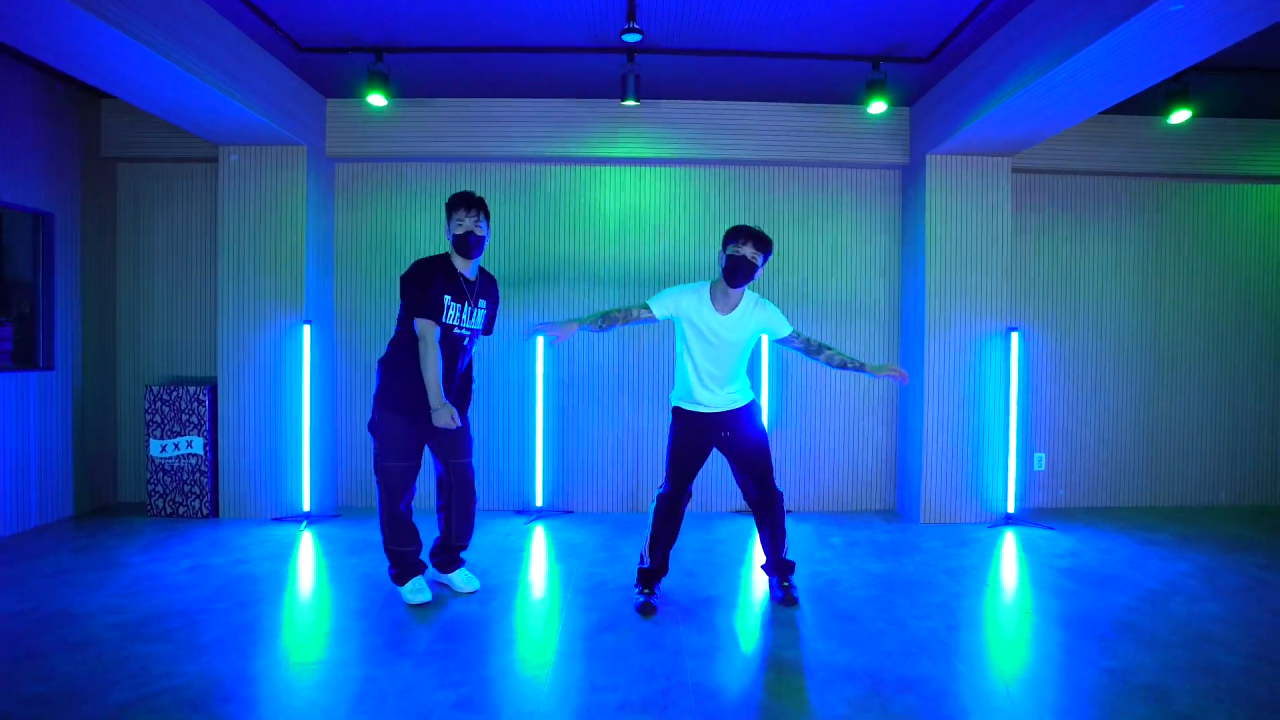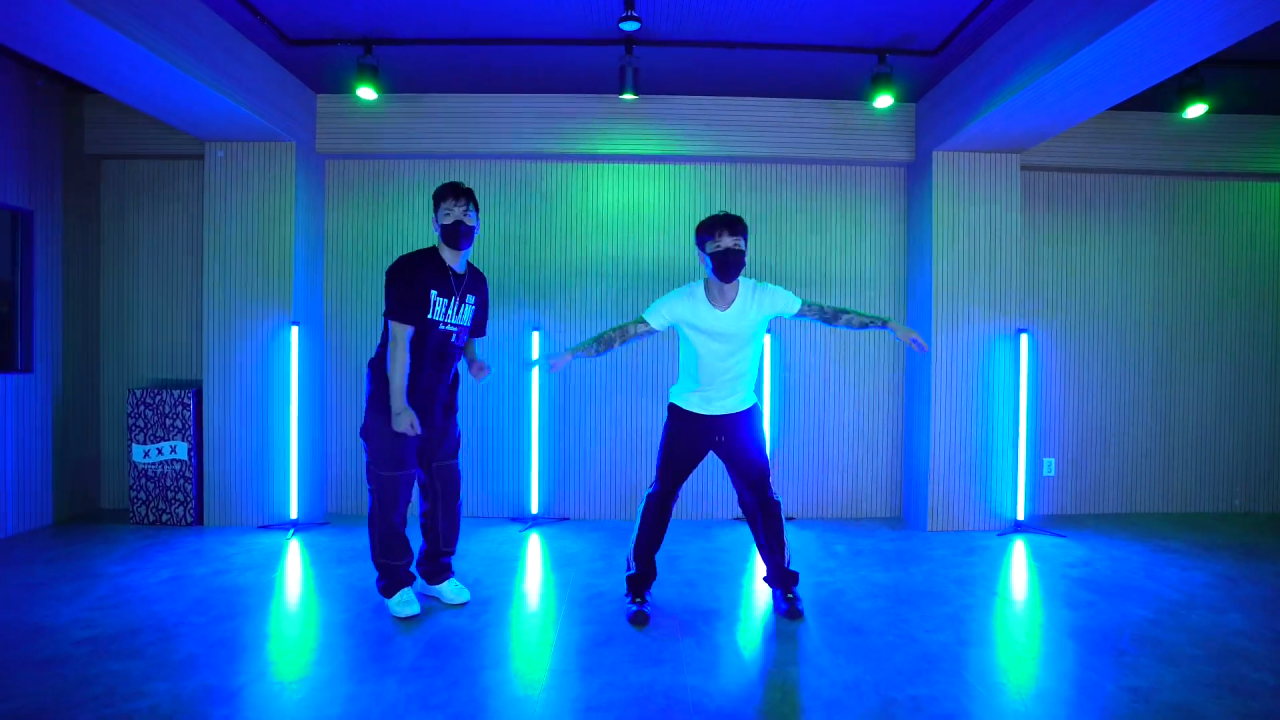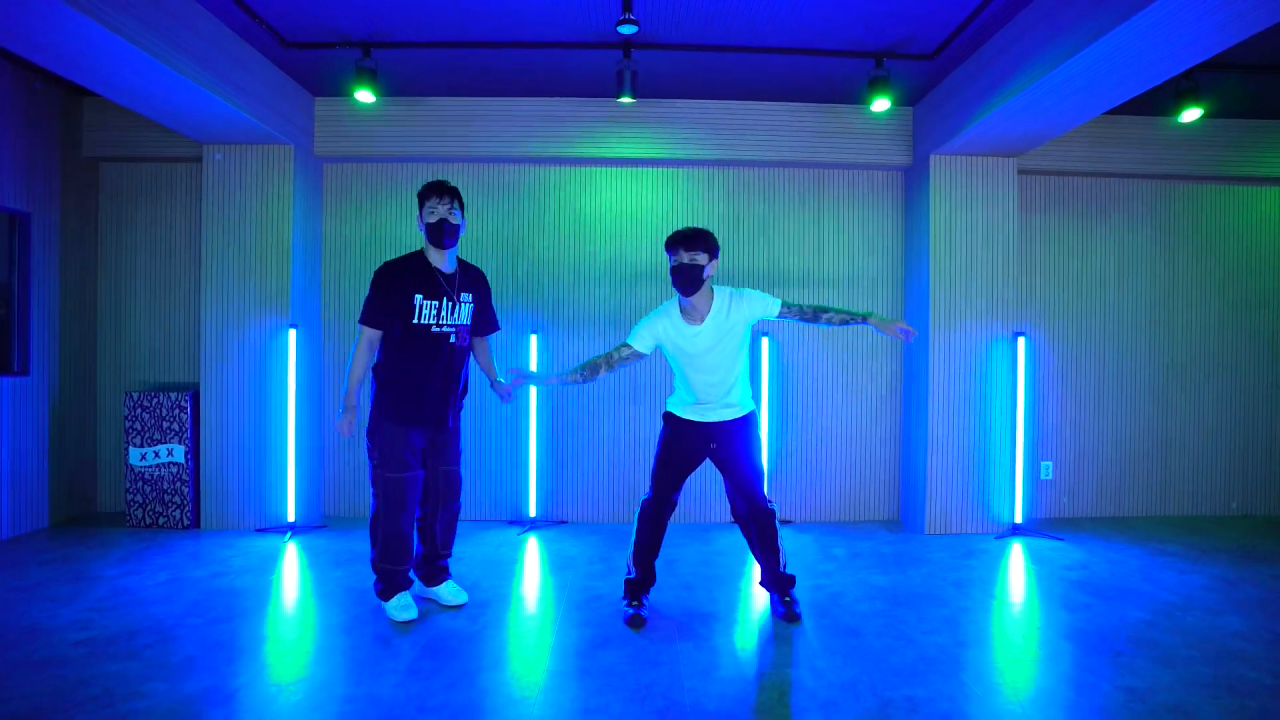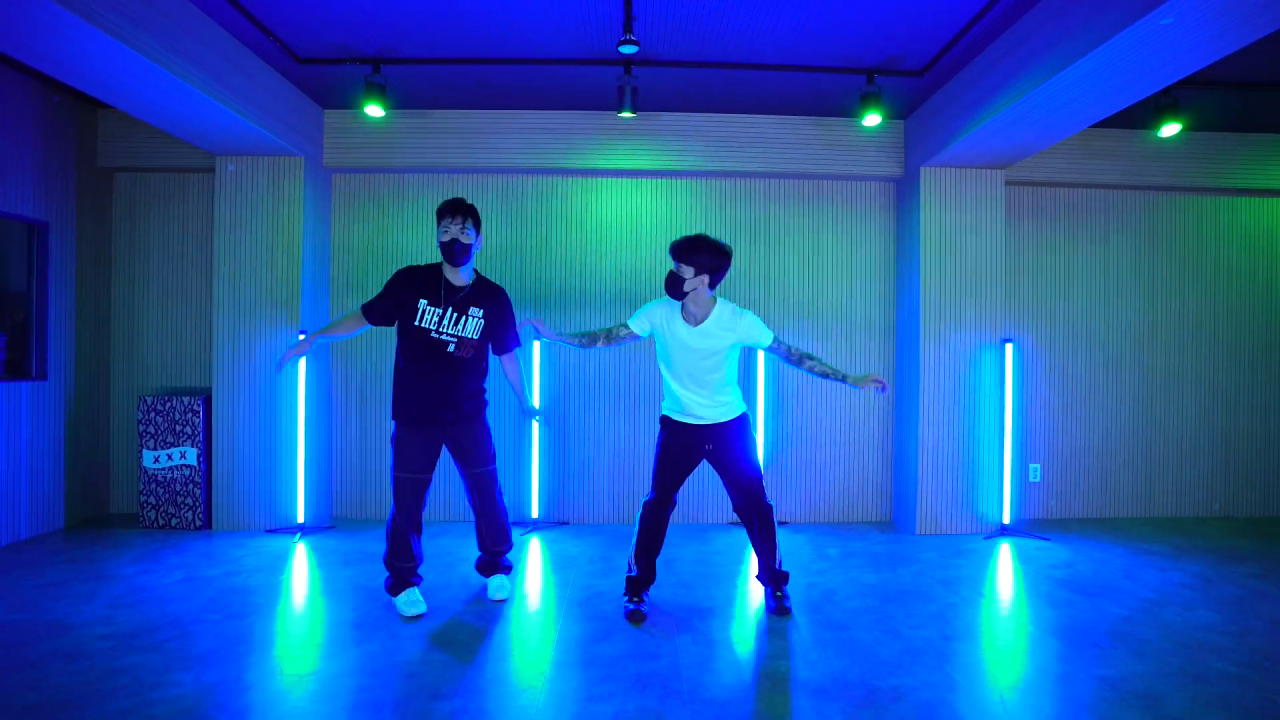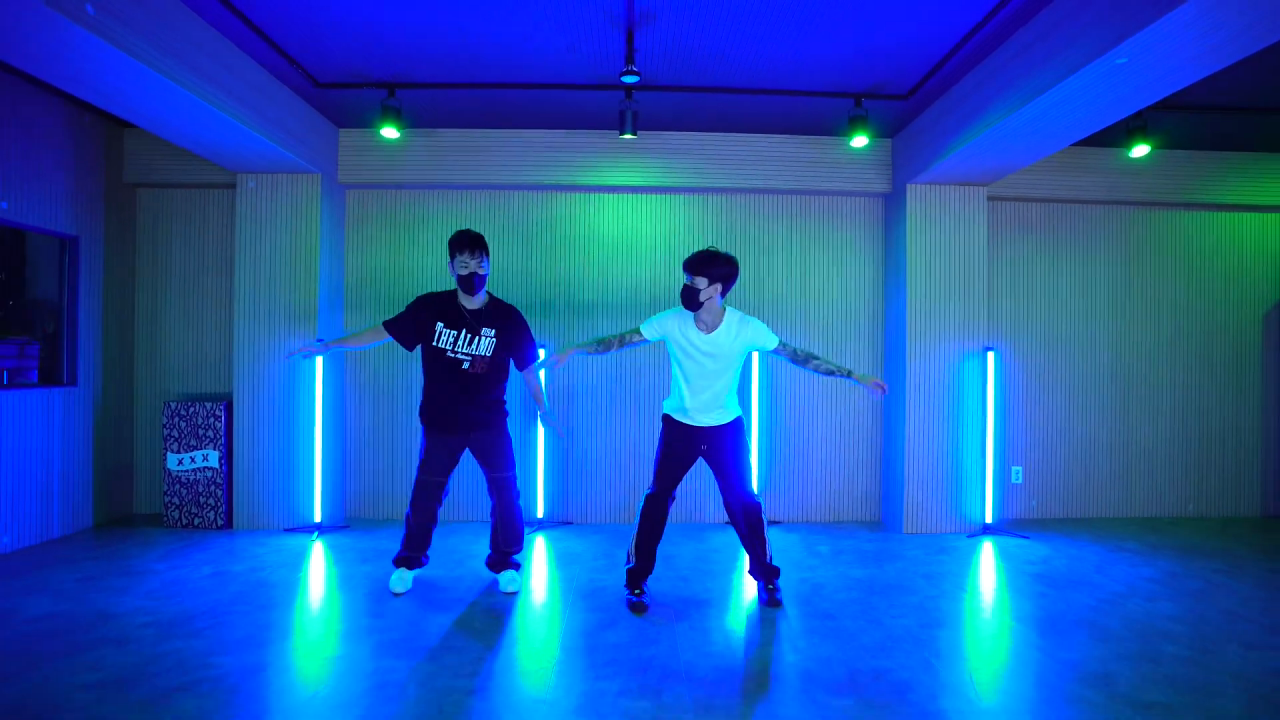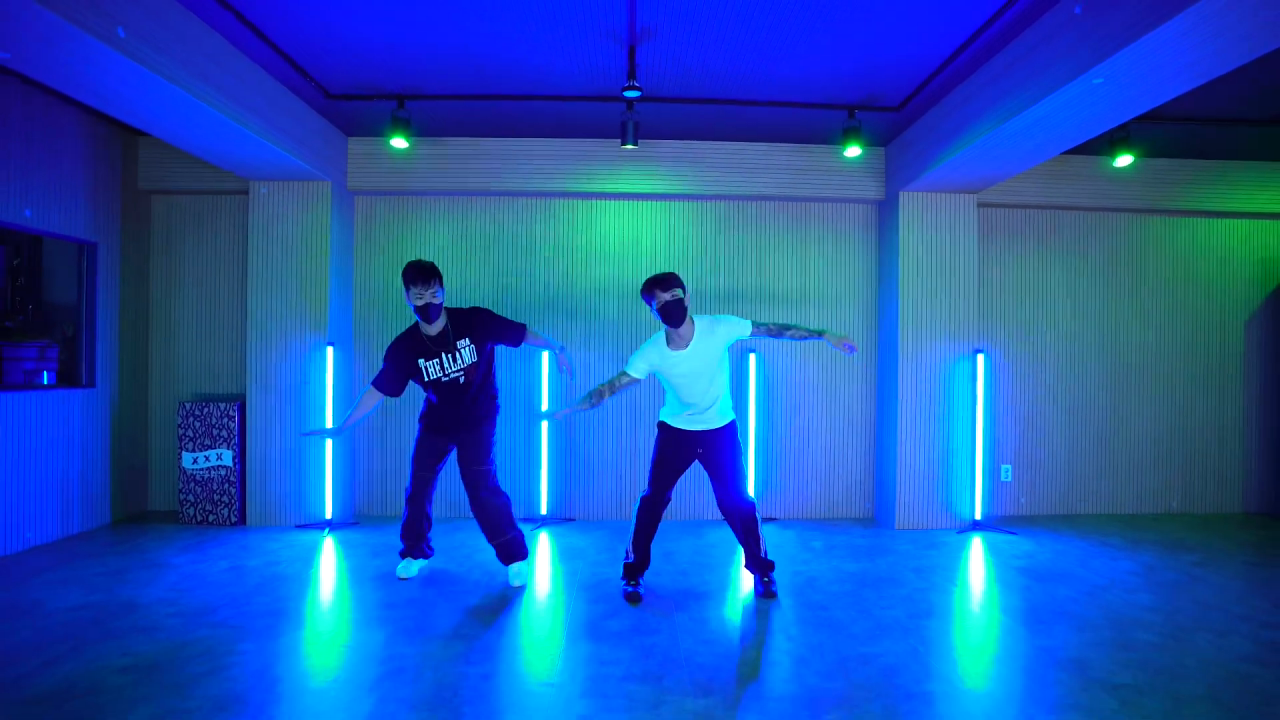
dt=0.3s
person 1, frame 1
left shoulder: (487, 286)
right shoulder: (423, 274)
right elbow: (428, 340)
right wrist: (436, 402)
left hip: (452, 401)
right hip: (401, 398)
left knee: (460, 483)
right knee: (396, 487)
left ankle: (448, 562)
right ankle: (406, 571)
person 1, frame 2
left shoulder: (475, 282)
right shoulder: (410, 270)
right elbow: (398, 338)
left wrist: (473, 362)
right wrist: (398, 405)
left hip: (440, 405)
right hip: (395, 405)
left knee: (444, 490)
right knee: (391, 495)
left ankle: (434, 573)
right ankle: (394, 582)
person 1, frame 3
left shoulder: (475, 281)
right shoulder: (394, 275)
right elbow: (368, 339)
left wrist: (494, 380)
right wrist: (350, 402)
left hip: (446, 411)
right hip: (397, 412)
left knee: (444, 494)
right knee: (395, 499)
left ankle: (433, 575)
right ankle: (393, 585)
person 1, frame 4
left shoulder: (494, 298)
right shoulder: (412, 282)
left elbow: (507, 356)
right elbow: (363, 317)
left wrist: (524, 402)
right wrist: (312, 338)
left hip: (469, 414)
right hip: (417, 414)
left knee: (486, 489)
right knee: (409, 498)
left ankle: (495, 566)
right ankle: (403, 581)
person 1, frame 5
left shoulder: (508, 317)
right shoulder: (430, 307)
left elbow: (528, 368)
right elbow: (384, 333)
left wrist: (543, 409)
right wrist: (329, 345)
left hip: (490, 422)
right hip: (441, 422)
left knee: (505, 492)
right knee: (426, 494)
left ankle: (504, 563)
right ankle: (408, 562)
person 1, frame 6
left shoulder: (475, 321)
right shoulder: (404, 347)
left elbow: (521, 334)
right elbow: (378, 391)
left wrist: (556, 349)
right wrist: (342, 427)
left hip: (478, 418)
right hip: (436, 422)
left knee: (481, 484)
right knee: (418, 487)
left ankle: (514, 556)
right ankle: (415, 552)
person 2, frame 1
left shoulder: (762, 312)
right shoulder: (683, 299)
left elbow: (809, 346)
right elbow: (628, 315)
left wrist: (870, 368)
right wrist: (575, 325)
left hip: (741, 413)
right hip: (690, 415)
left knee: (766, 494)
right knee: (672, 495)
left ankle: (779, 573)
right ankle: (648, 580)
person 2, frame 2
left shoulder: (764, 298)
right shoulder: (680, 304)
left elbow: (824, 313)
right elbow: (625, 333)
left wrist: (888, 324)
right wrist: (570, 354)
left hip: (740, 417)
right hip: (687, 417)
left knee: (761, 501)
right knee: (660, 496)
left ankle: (783, 585)
right ankle: (638, 588)
person 2, frame 3
left shoulder: (744, 303)
right shoulder: (660, 322)
left elbow: (804, 312)
right elbow: (610, 360)
left wrist: (871, 320)
right wrist: (551, 379)
left hip: (737, 423)
right hip: (683, 423)
left knee: (754, 507)
right knee: (656, 505)
left ankle: (780, 588)
right ankle: (636, 592)
person 2, frame 4
left shoulder: (740, 323)
right shoulder: (658, 313)
left elbow: (790, 355)
right elbow: (608, 336)
left wrist: (848, 380)
right wrist: (556, 333)
left hip: (729, 426)
right hip: (678, 426)
left knee: (754, 503)
right knee: (658, 502)
left ankle: (774, 584)
right ankle: (637, 588)
person 2, frame 5
left shoulder: (747, 329)
right shoulder: (671, 322)
left elbow: (795, 356)
right elbow: (622, 340)
left wrist: (852, 375)
right wrist: (575, 349)
left hip: (725, 428)
right hip: (679, 425)
left knee: (743, 502)
right knee: (657, 498)
left ankle: (766, 577)
right ankle: (637, 580)
person 2, frame 6
left shoulder: (720, 328)
right shoulder: (652, 352)
left elbow: (771, 330)
right elbow: (611, 386)
left wrist: (824, 335)
right wrist: (569, 409)
left hip: (720, 431)
right hip: (675, 431)
left knee: (737, 502)
right knee: (653, 500)
left ankle: (762, 570)
right ankle: (633, 574)
